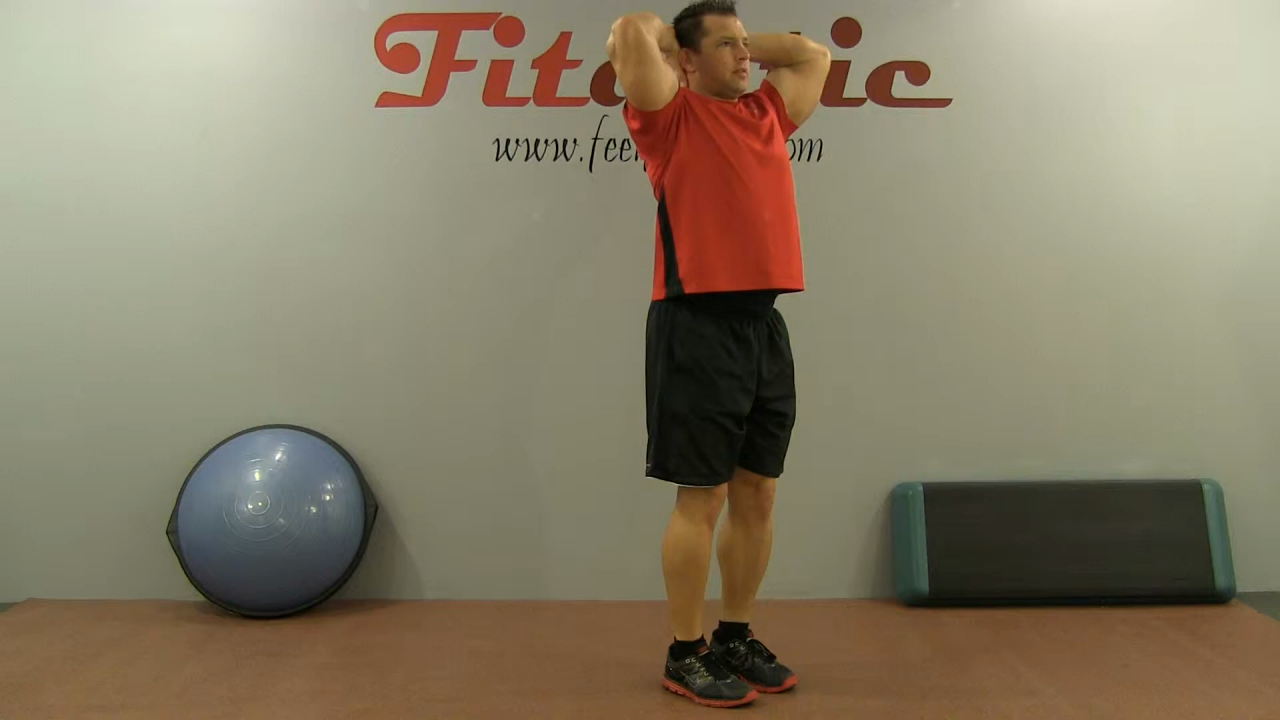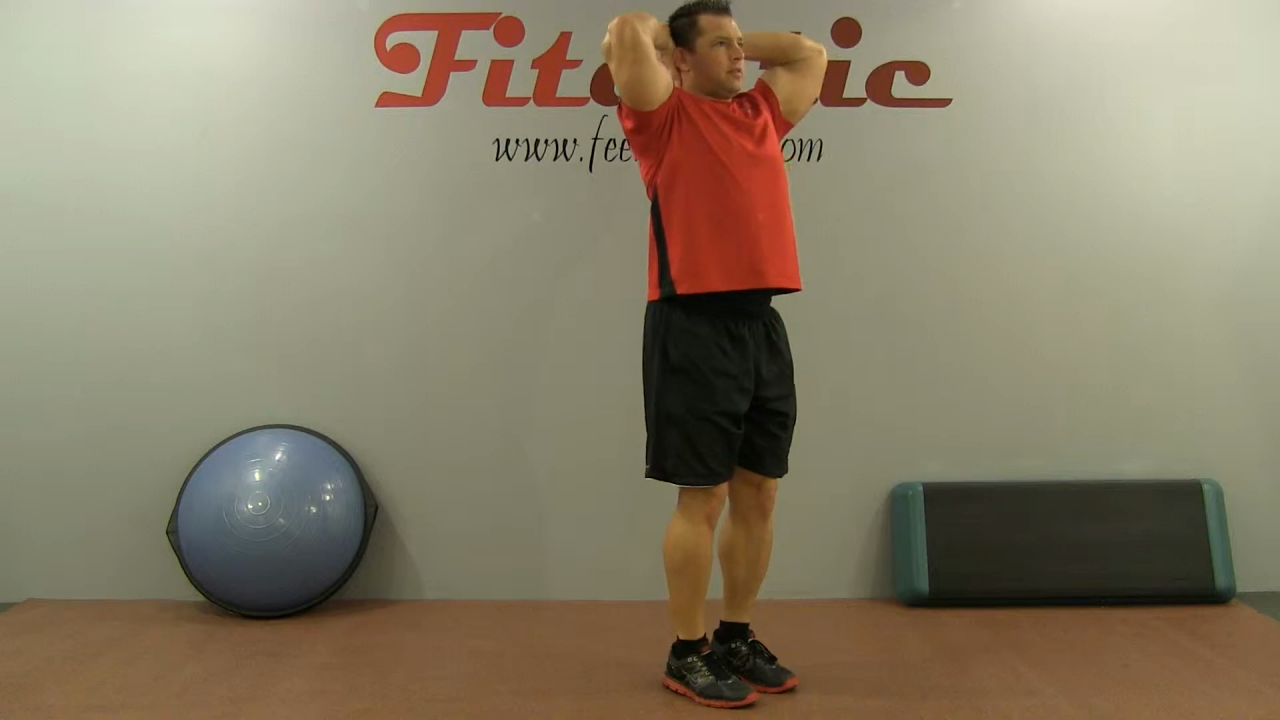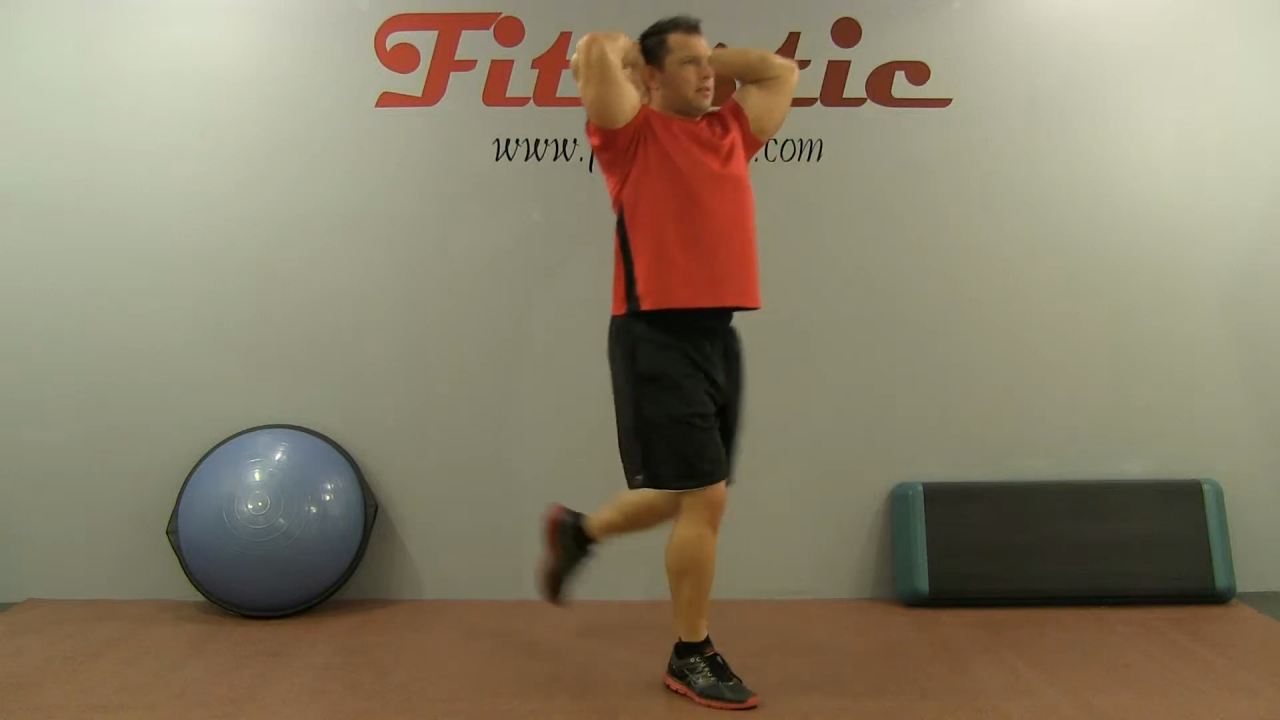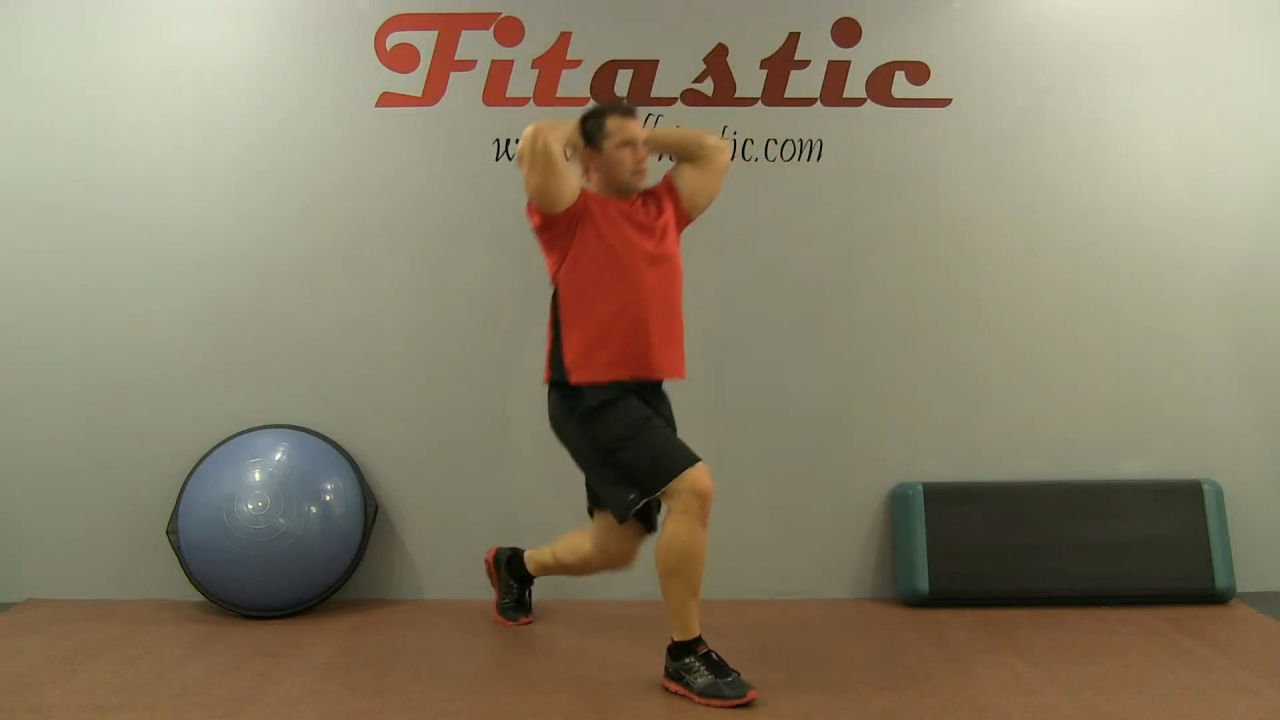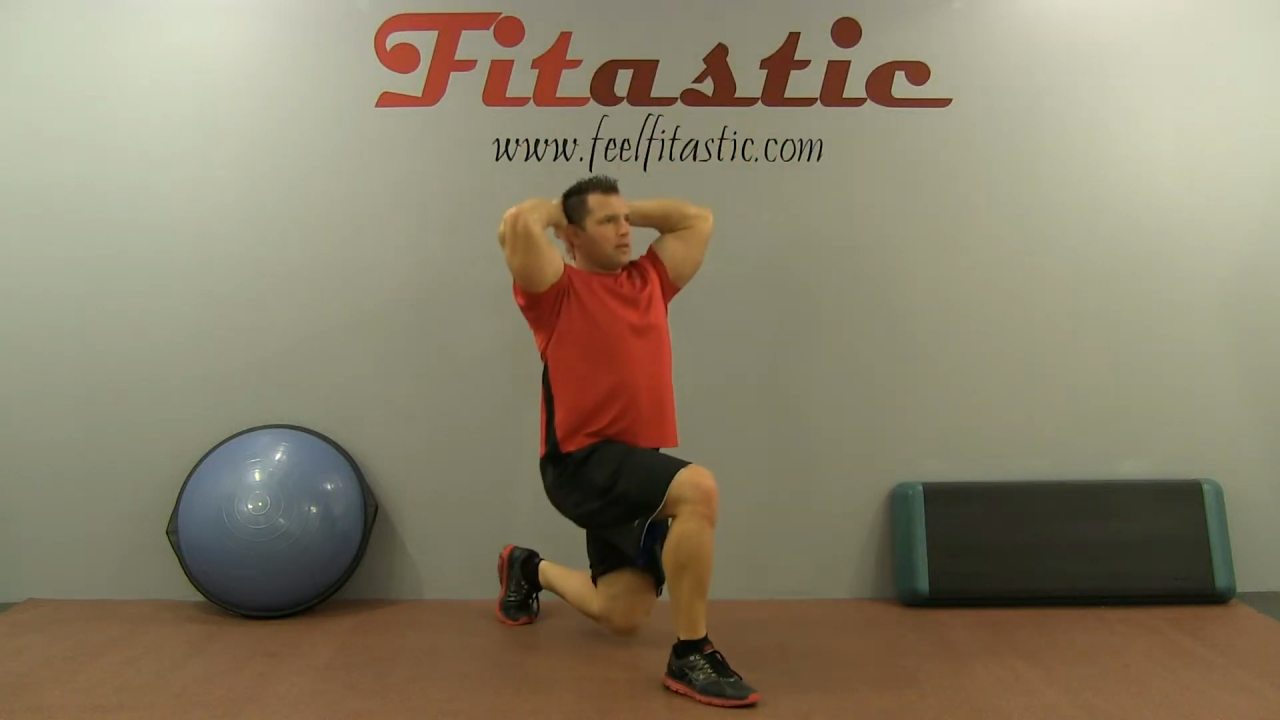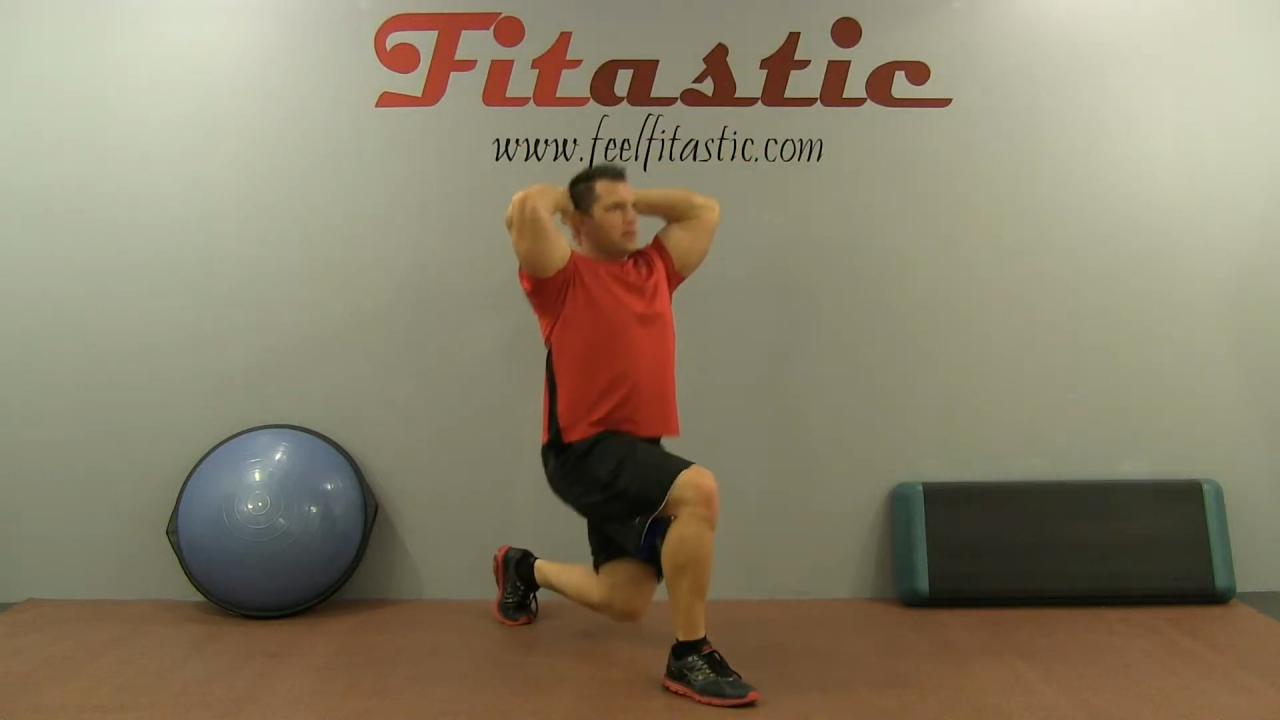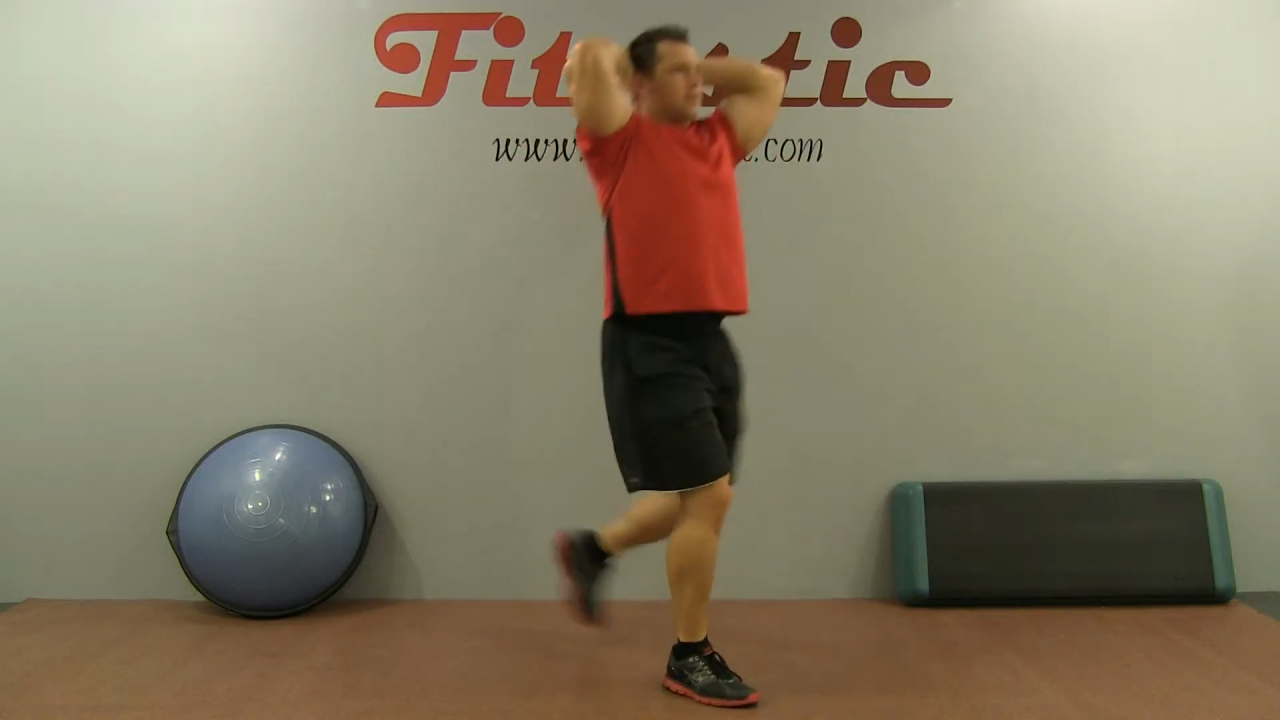
dt=0.5s
person 1, frame 1
left shoulder: (767, 113)
right shoulder: (670, 116)
left hip: (763, 323)
right hip: (697, 326)
left knee: (756, 495)
right knee: (701, 497)
left ankle: (735, 640)
right ankle: (685, 655)
person 1, frame 2
left shoulder: (762, 113)
right shoulder: (665, 117)
left hip: (762, 324)
right hip: (693, 327)
left knee: (758, 497)
right knee: (703, 498)
left ankle: (736, 641)
right ankle: (687, 654)
person 1, frame 3
left shoulder: (729, 131)
right shoulder: (634, 135)
left elbow: (782, 72)
right elbow: (593, 54)
left wrist: (711, 59)
right wrist: (631, 50)
left hip: (715, 334)
right hip: (655, 337)
left knee: (679, 489)
right knee: (705, 497)
left ankle: (576, 530)
right ankle: (690, 658)
person 1, frame 4
left shoulder: (664, 208)
right shoulder: (572, 214)
left elbow: (714, 151)
right elbow: (537, 144)
left wrist: (645, 133)
right wrist: (578, 130)
left hip: (644, 392)
right hip: (590, 394)
left knee: (614, 549)
right knee: (693, 488)
left ankle: (515, 565)
right ankle: (685, 655)
person 1, frame 5
left shoulder: (649, 280)
right shoulder: (557, 290)
left elbow: (698, 219)
right elbow: (517, 225)
left wrist: (625, 209)
right wrist: (557, 210)
left hip: (636, 460)
right hip: (582, 461)
left knee: (623, 616)
right knee: (697, 489)
left ankle: (529, 569)
right ankle: (690, 655)
person 1, frame 6
left shoulder: (654, 268)
right shoulder: (563, 277)
left elbow: (705, 210)
right elbow: (525, 209)
left wrist: (634, 196)
right wrist: (564, 196)
left hip: (640, 448)
right hip: (584, 451)
left knee: (624, 602)
right knee: (698, 491)
left ankle: (524, 569)
right ankle: (689, 655)
person 1, frame 7
left shoulder: (717, 139)
right shoulder: (622, 140)
left elbow: (769, 82)
right elbow: (586, 61)
left wrist: (698, 67)
right wrist: (620, 57)
left hip: (710, 337)
right hip: (649, 343)
left knee: (702, 497)
right knee: (702, 500)
left ankle: (591, 549)
right ankle: (689, 656)
